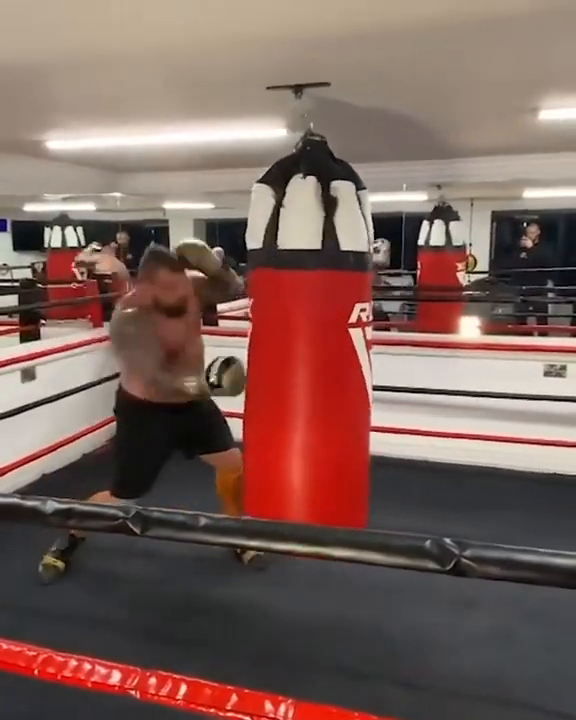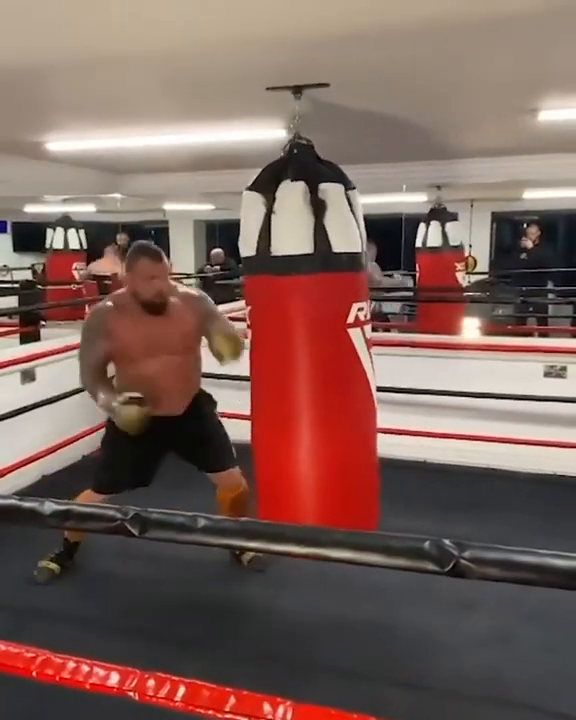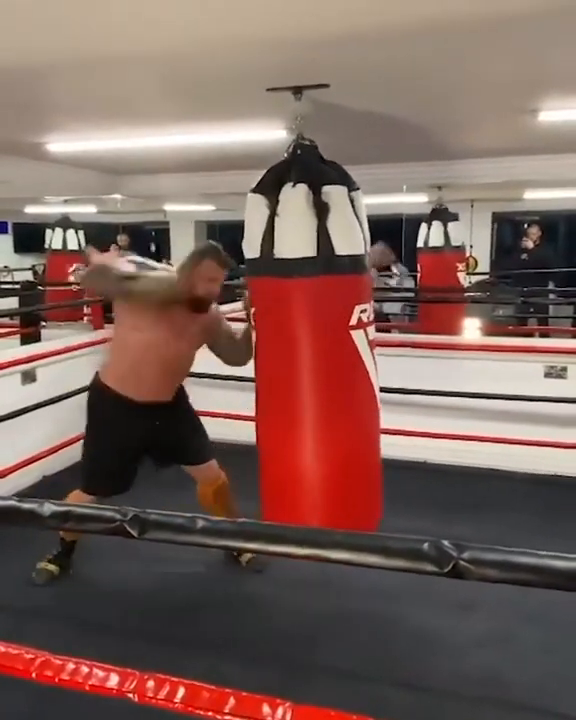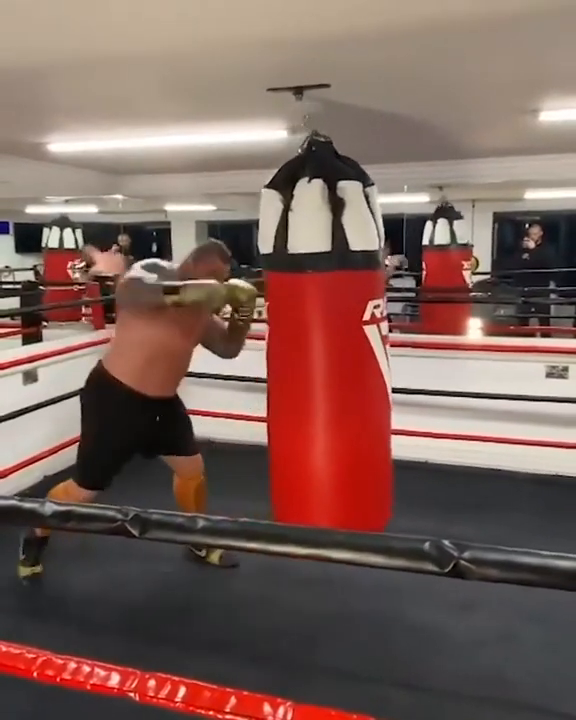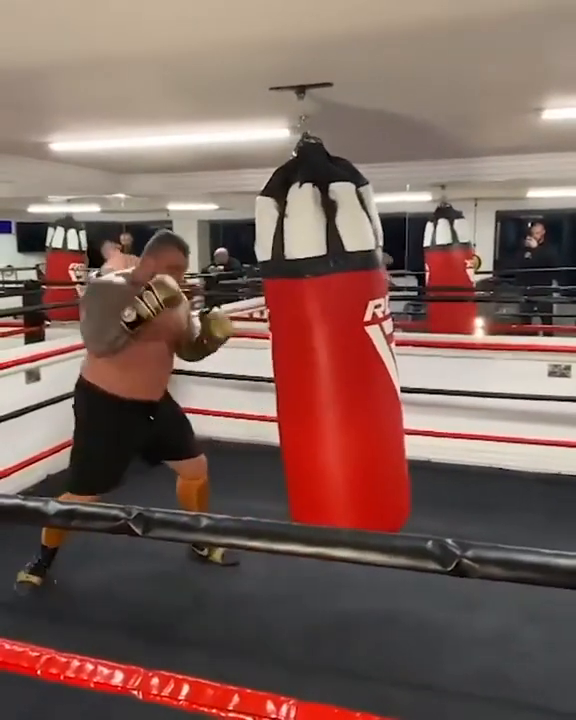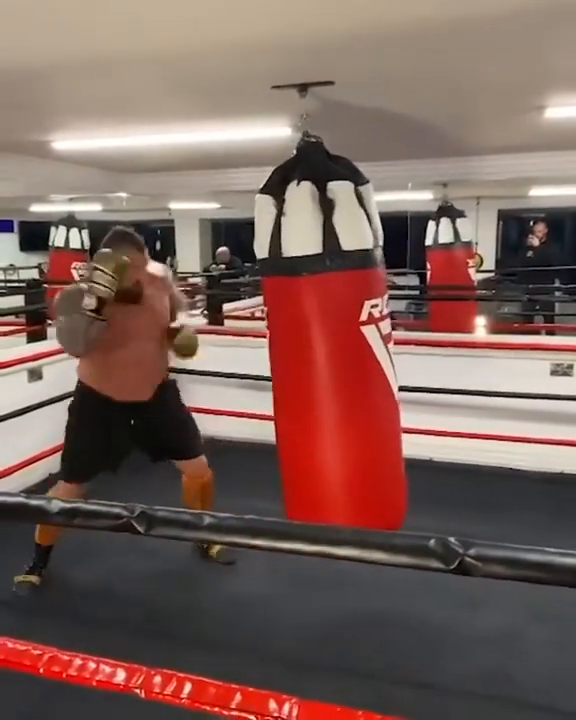
dt=0.2s
person 1, frame 1
left shoulder: (187, 285)
right shoulder: (129, 320)
left elbow: (230, 288)
right elbow: (156, 378)
left wrist: (215, 266)
right wrist: (210, 378)
left hip: (195, 399)
right hip: (144, 410)
left knee: (232, 462)
right knee: (121, 495)
right ankle: (68, 543)
person 1, frame 2
left shoulder: (192, 301)
right shoulder: (106, 314)
left elbow: (230, 336)
right elbow: (90, 375)
left wrist: (230, 342)
right wrist: (115, 402)
left hip: (190, 410)
right hip: (134, 416)
left knee: (231, 482)
right knee: (100, 493)
right ankle: (67, 549)
person 1, frame 3
left shoulder: (207, 313)
right shoulder: (146, 273)
left elbow: (236, 356)
right elbow: (97, 274)
left wrist: (252, 332)
right wrist: (138, 283)
left hip: (167, 406)
right hip: (116, 405)
left knee: (210, 473)
right knee: (91, 492)
right ankle: (64, 550)
person 1, frame 4
left shoulder: (201, 306)
right shoulder: (155, 271)
left elbow: (228, 347)
right elbow: (131, 292)
left wrist: (243, 313)
right wrist: (190, 291)
left hip: (162, 400)
right hip: (116, 396)
left knee: (192, 467)
right knee: (87, 486)
left ankle: (198, 542)
right ankle: (34, 541)
person 1, frame 5
left shoulder: (174, 301)
right shoulder: (106, 289)
left elbow: (189, 349)
right elbow: (97, 343)
left wrist: (212, 336)
right wrist: (140, 309)
left hip: (156, 402)
right hip: (105, 405)
left knee: (196, 466)
right knee: (82, 495)
left ankle: (199, 541)
right ankle: (43, 559)
person 1, frame 6
left shoulder: (158, 279)
right shoulder: (80, 295)
left elbow: (176, 311)
right elbow: (74, 344)
left wrist: (180, 332)
right wrist: (98, 296)
left hip: (156, 396)
right hip: (99, 402)
left knee: (197, 466)
right knee: (71, 486)
right ankle: (40, 559)
